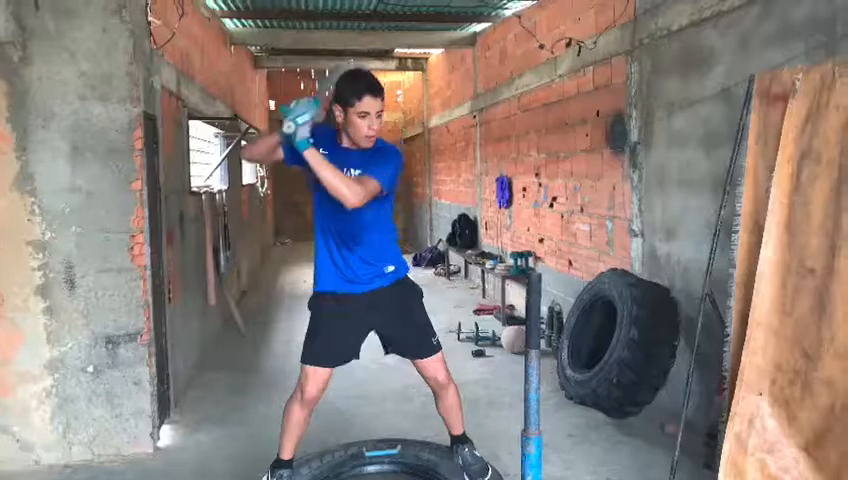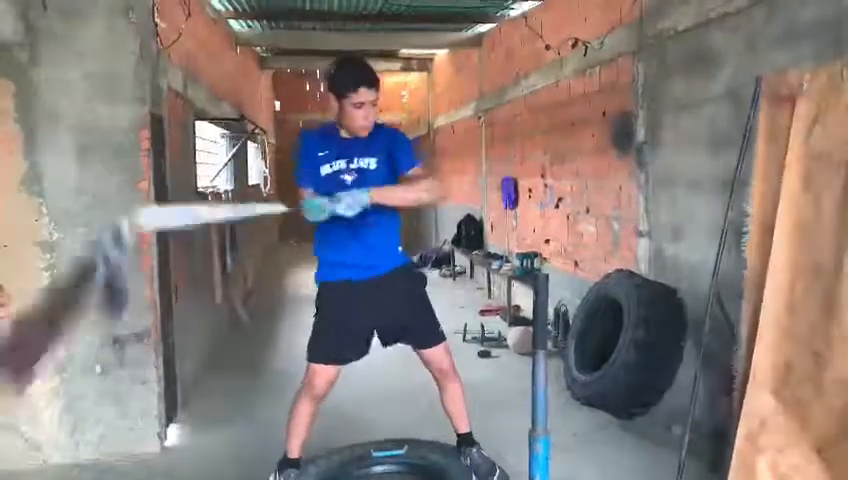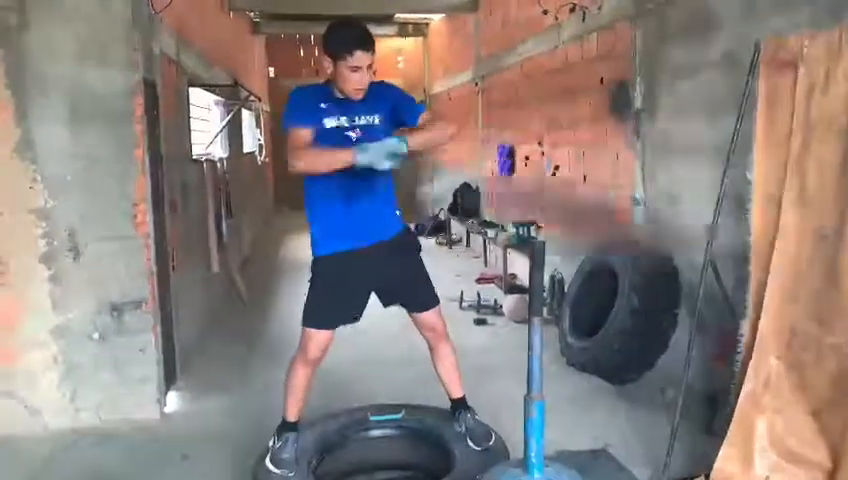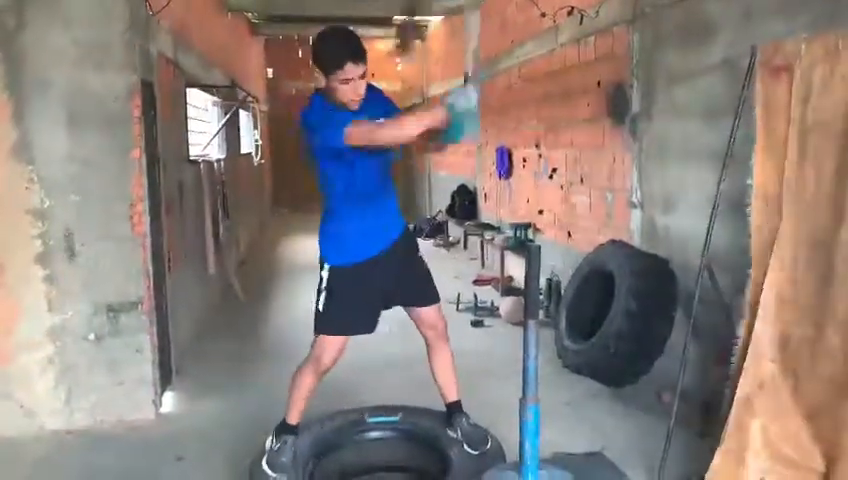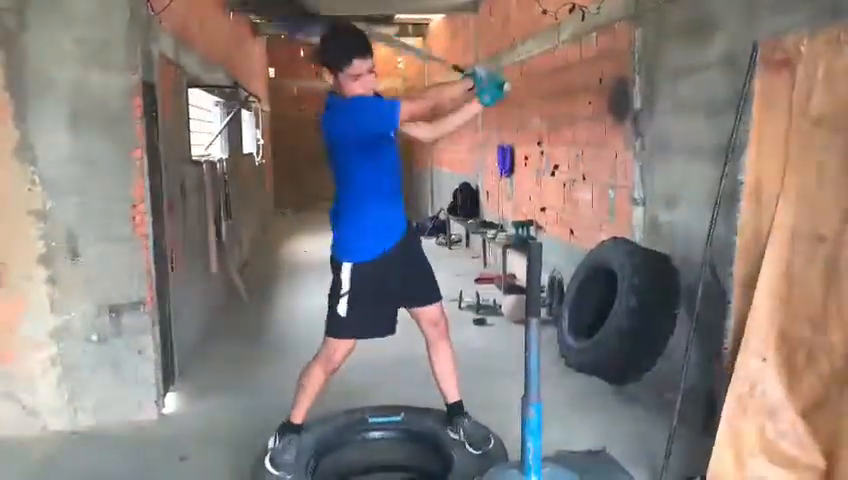
dt=1s
person 1, frame 1
left shoulder: (388, 157)
right shoulder: (320, 139)
left elbow: (355, 197)
right elbow: (253, 154)
left wrist: (306, 148)
left hip: (390, 285)
right hip: (335, 292)
left knee: (439, 376)
right knee: (309, 391)
left ankle: (462, 446)
person 1, frame 2
left shoulder: (391, 140)
right shoulder: (312, 143)
left elbow: (432, 189)
right elbow: (308, 199)
left wrist: (369, 196)
right wrist: (310, 206)
left hip: (393, 276)
right hip: (338, 284)
left knee: (443, 367)
right knee: (316, 384)
left ankle: (467, 446)
person 1, frame 3
left shoulder: (386, 96)
right shoulder: (304, 101)
left elbow: (442, 128)
right elbow: (300, 159)
left wrist: (401, 143)
right wrist: (360, 154)
left hip: (391, 239)
right hip: (336, 248)
left knee: (435, 329)
right knee: (311, 349)
left ankle: (461, 411)
right ankle: (287, 432)
person 1, frame 4
left shoulder: (375, 99)
right shoulder: (315, 114)
left elbow: (409, 133)
right elbow: (389, 134)
left wrist: (450, 126)
right wrist: (449, 108)
left hip: (394, 240)
right hip: (347, 255)
left knee: (436, 327)
right knee: (323, 356)
left ankle: (456, 416)
right ankle: (286, 433)
person 1, frame 5
left shoulder: (368, 101)
right shoulder: (342, 114)
left elbow: (418, 132)
right elbow: (421, 107)
left wrist: (476, 105)
right wrist: (473, 84)
left hip: (398, 236)
right hip: (360, 252)
left knee: (436, 324)
right knee: (334, 353)
left ankle: (457, 416)
right ankle: (289, 432)
